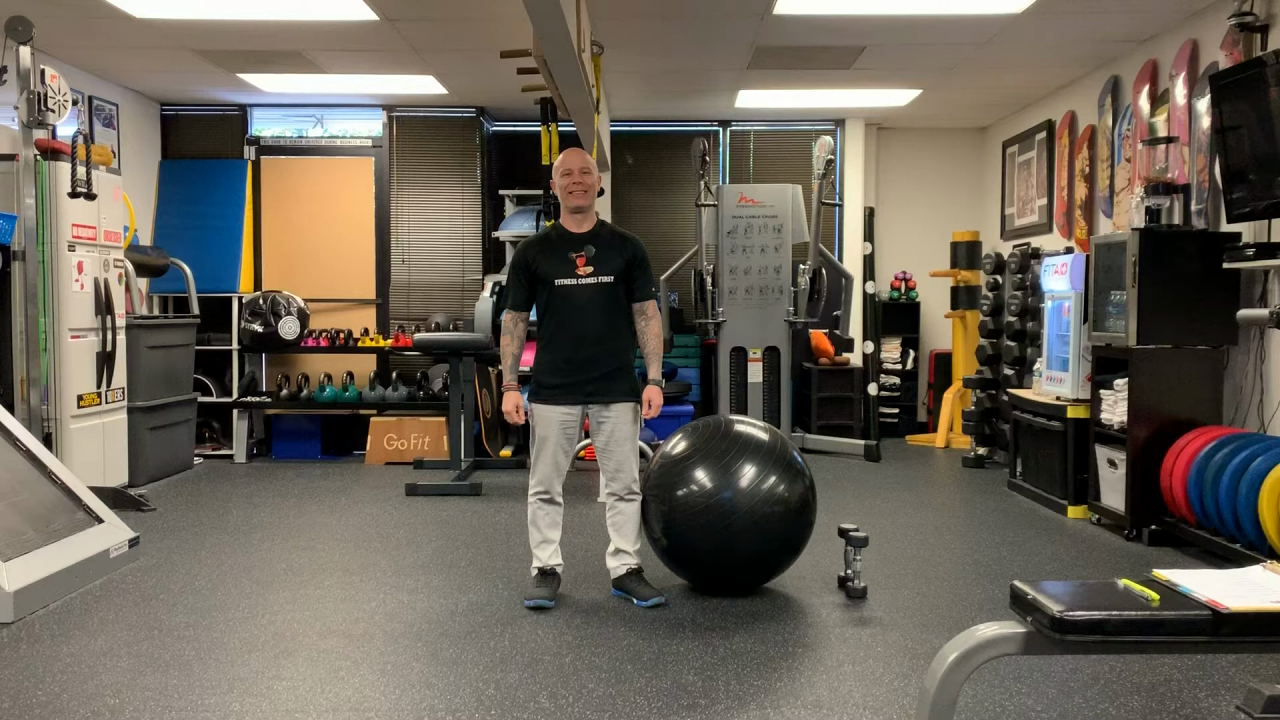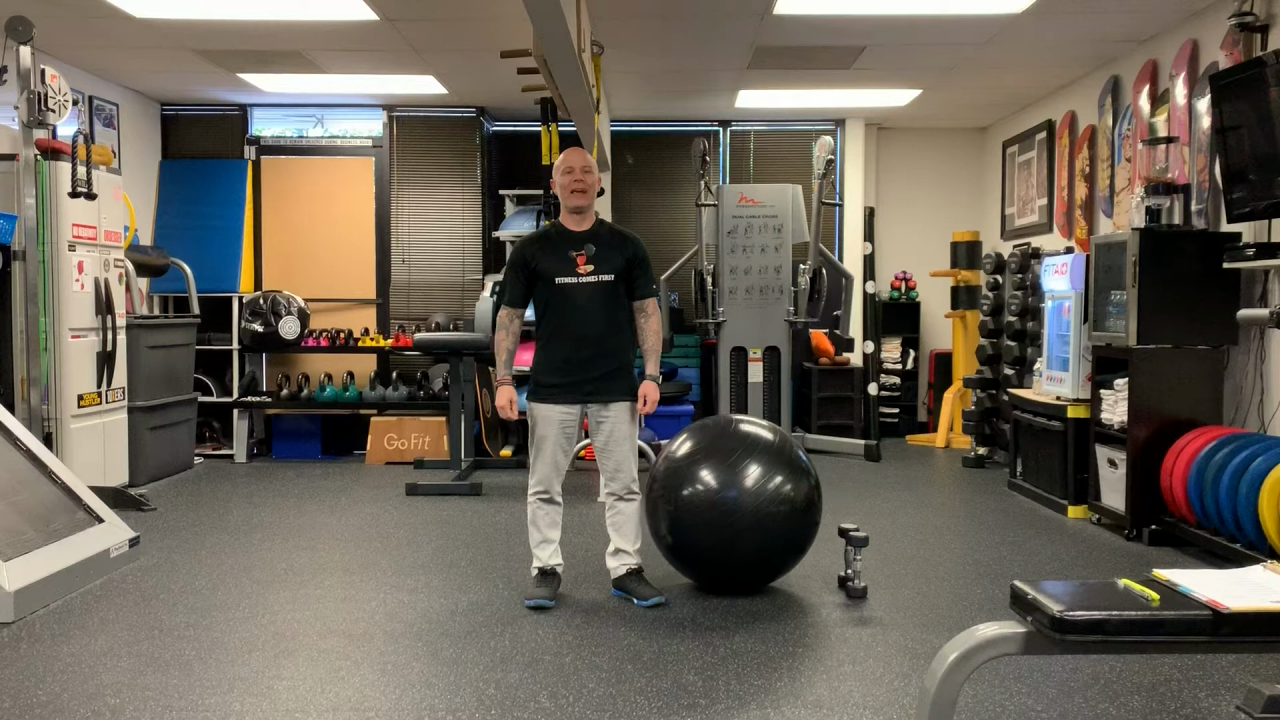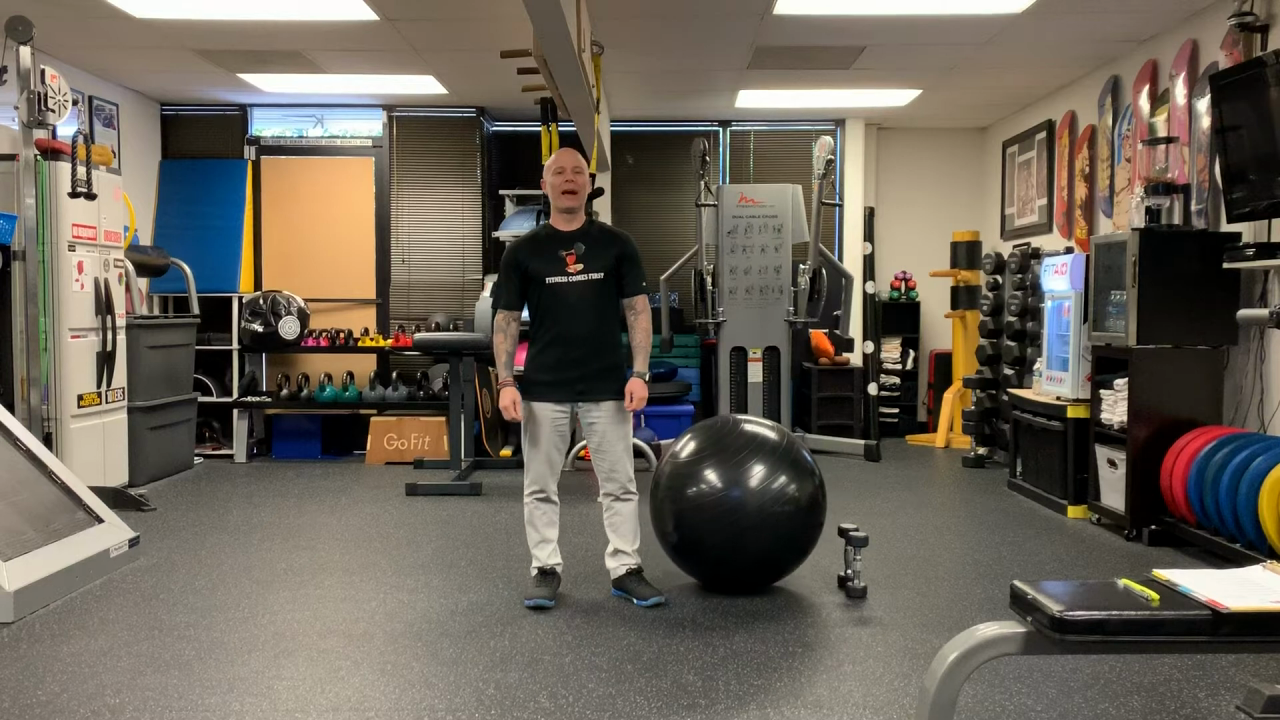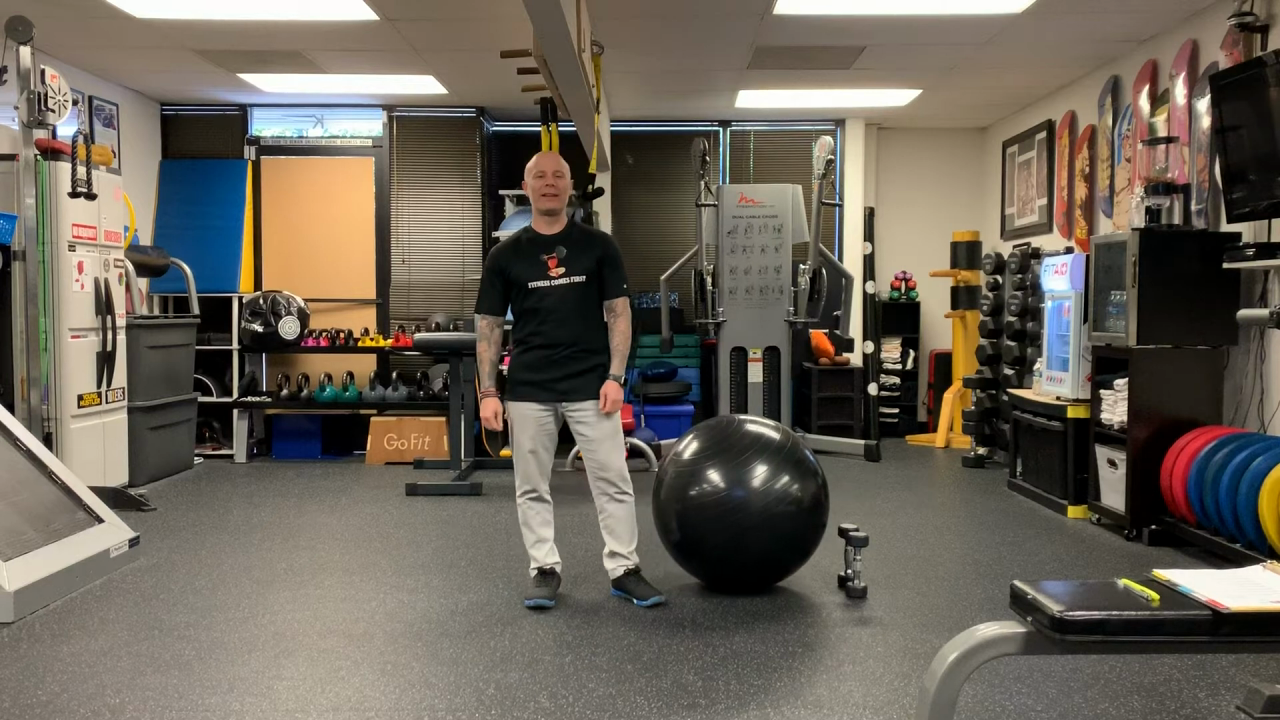
dt=0.4s
person 1, frame 1
left shoulder: (626, 247)
right shoulder: (532, 251)
left elbow: (647, 314)
right elbow: (514, 320)
left wrist: (654, 378)
right wrist: (509, 385)
left hip: (616, 390)
right hip: (552, 391)
left knee: (623, 484)
right knee: (545, 486)
left ankle: (625, 568)
right ankle: (546, 569)
person 1, frame 2
left shoulder: (627, 246)
right shoulder: (531, 249)
left elbow: (647, 312)
right elbow: (510, 317)
left wrist: (651, 374)
right wrist: (503, 379)
left hip: (616, 388)
right hip: (551, 390)
left knee: (623, 485)
right knee: (545, 486)
left ankle: (626, 568)
right ankle: (546, 569)
person 1, frame 3
left shoulder: (616, 244)
right shoulder: (523, 251)
left elbow: (638, 310)
right elbow: (506, 320)
left wrist: (640, 372)
right wrist: (506, 381)
left hip: (606, 387)
right hip: (543, 389)
left knee: (619, 484)
right knee: (540, 485)
left ankle: (625, 569)
right ankle: (546, 569)
person 1, frame 4
left shoulder: (598, 245)
right shoulder: (506, 255)
left elbow: (618, 313)
right elbow: (489, 325)
left wrist: (615, 376)
right wrist: (488, 390)
left hip: (590, 386)
right hip: (529, 390)
left knee: (613, 482)
right knee: (532, 486)
left ankle: (623, 568)
right ankle: (544, 569)
